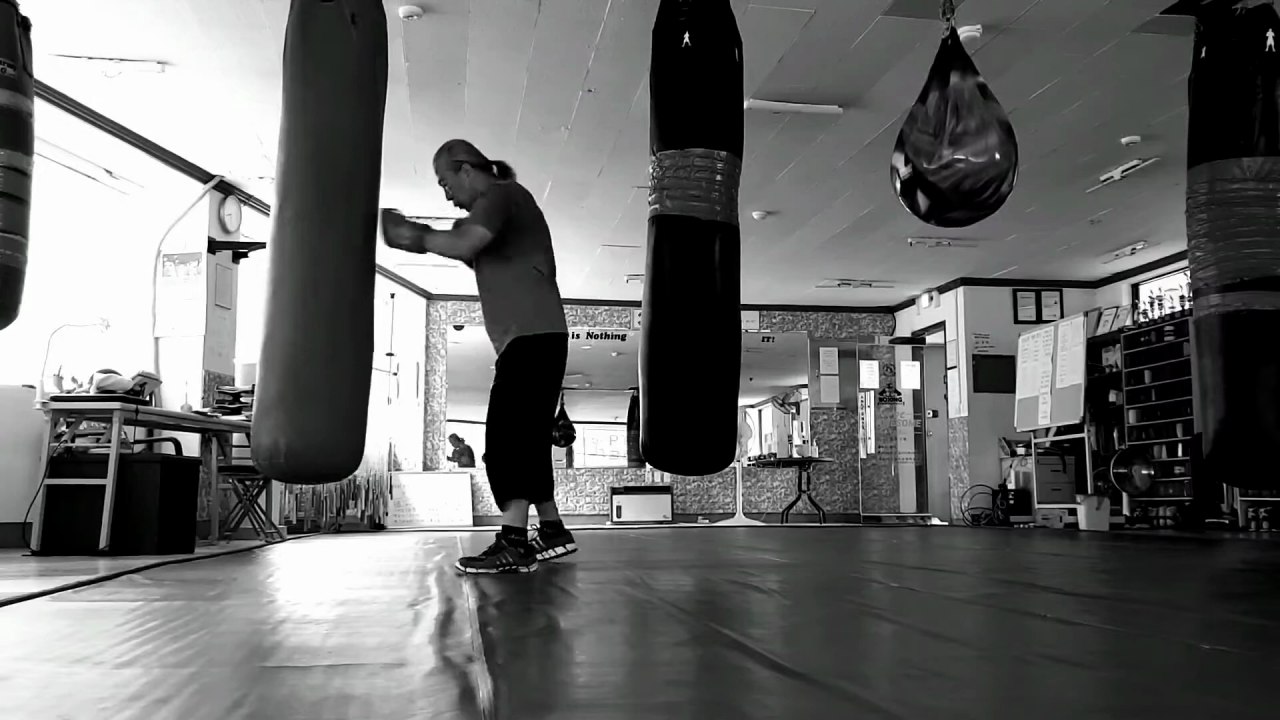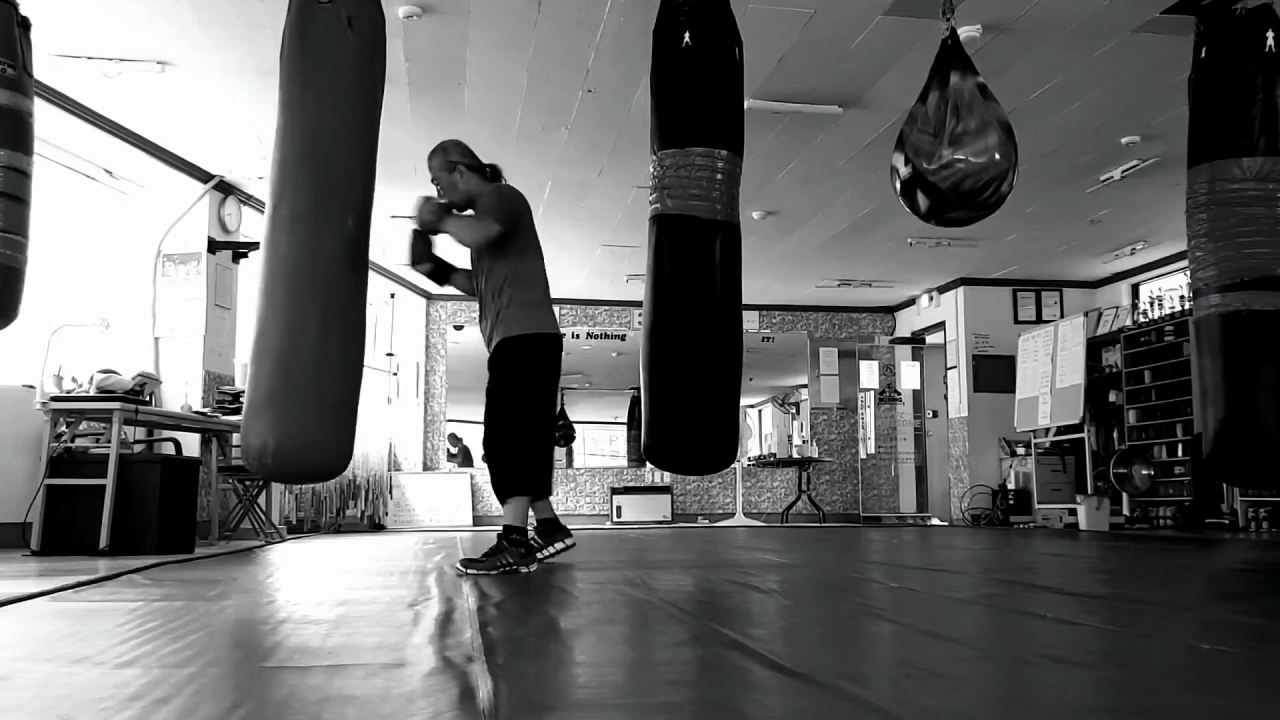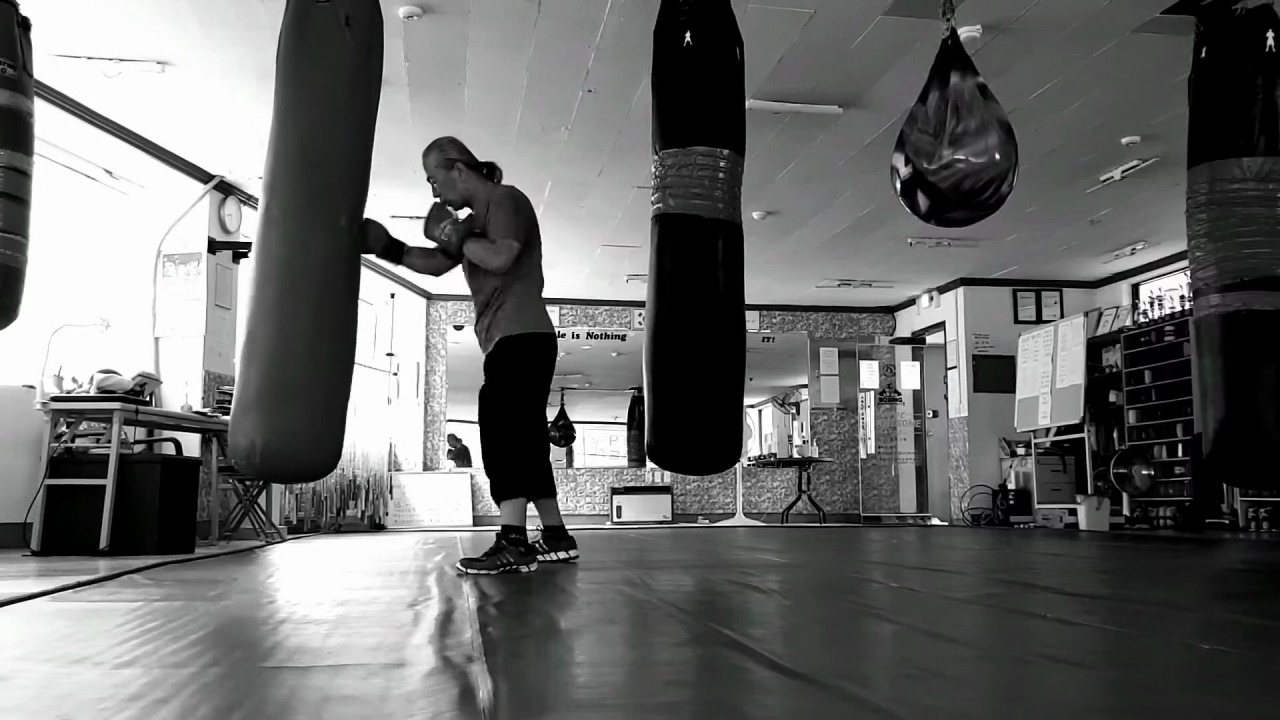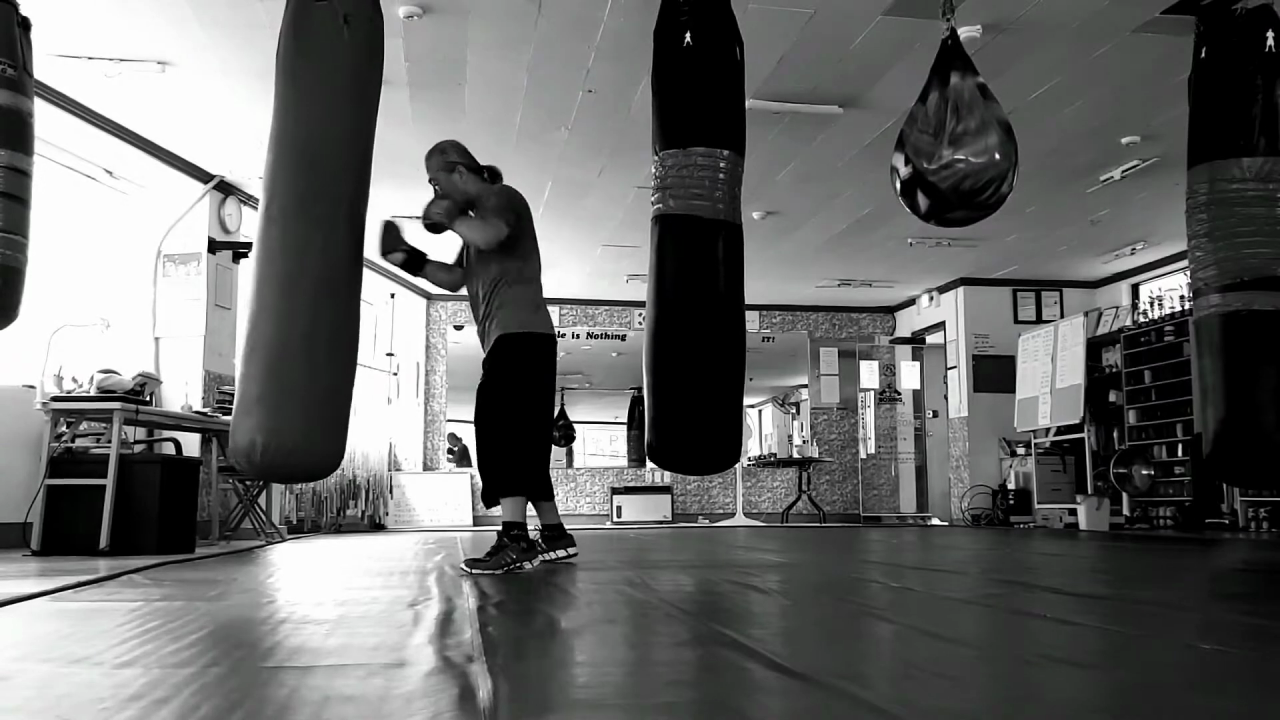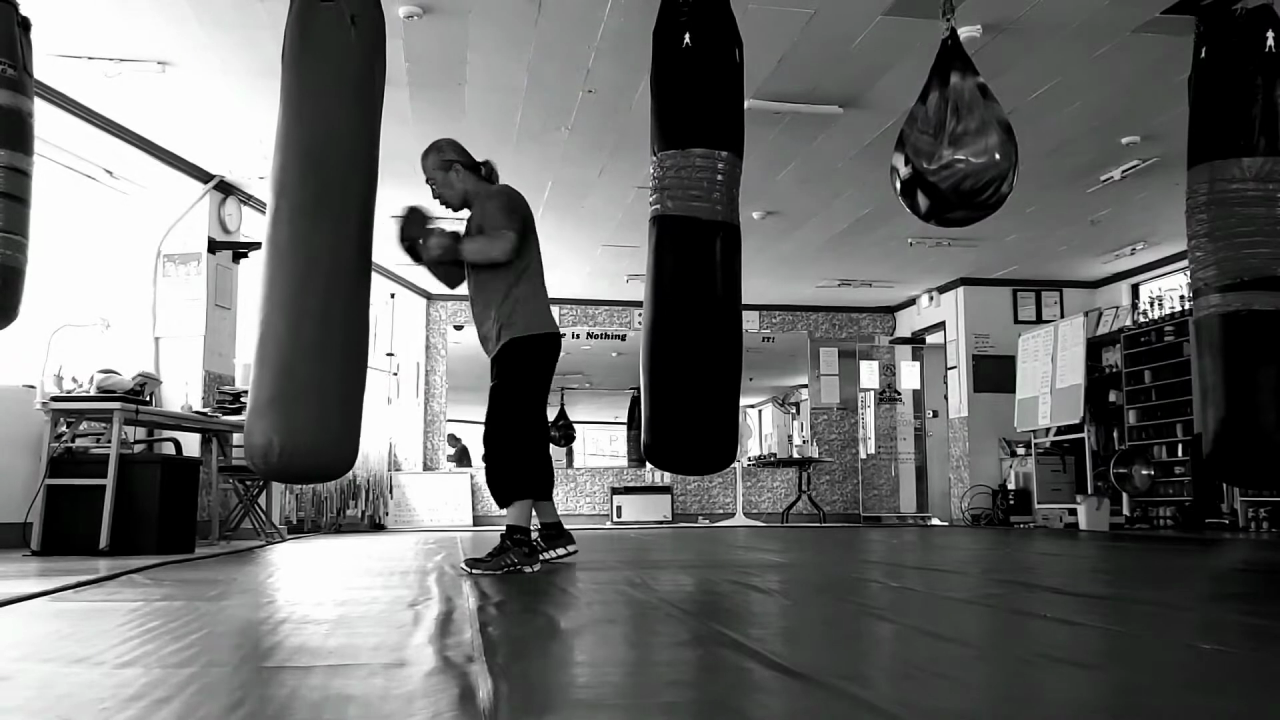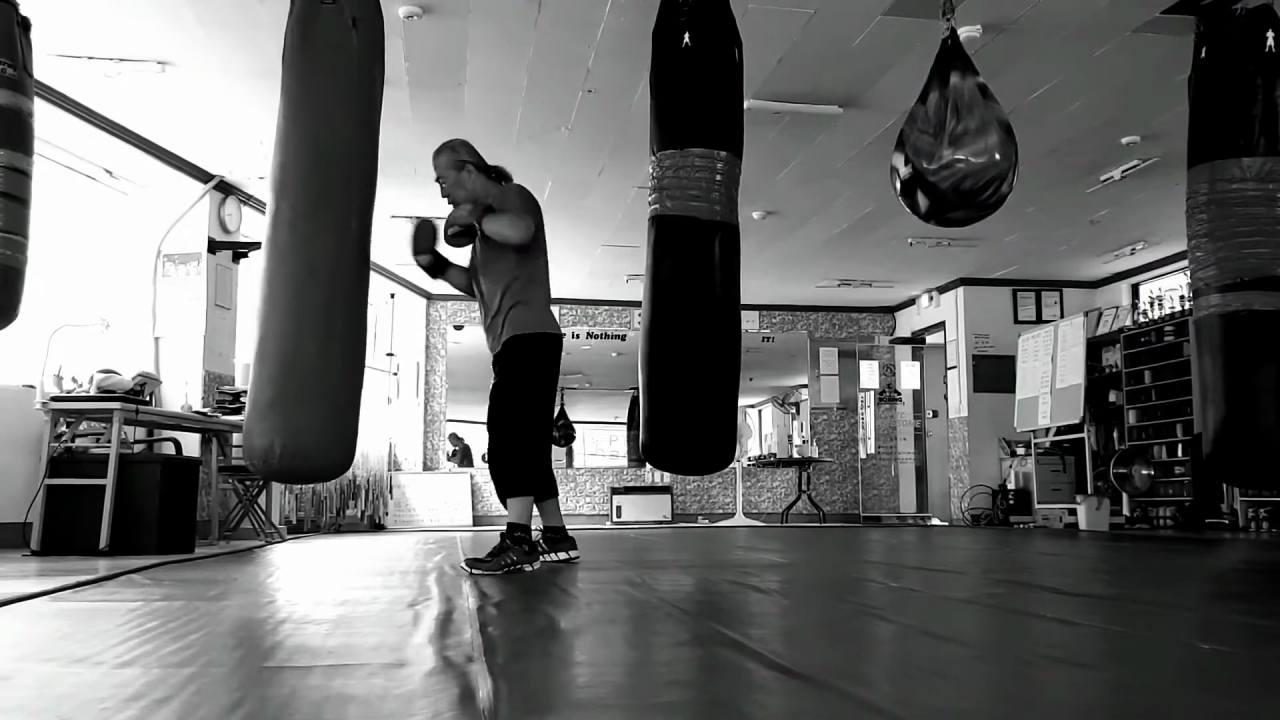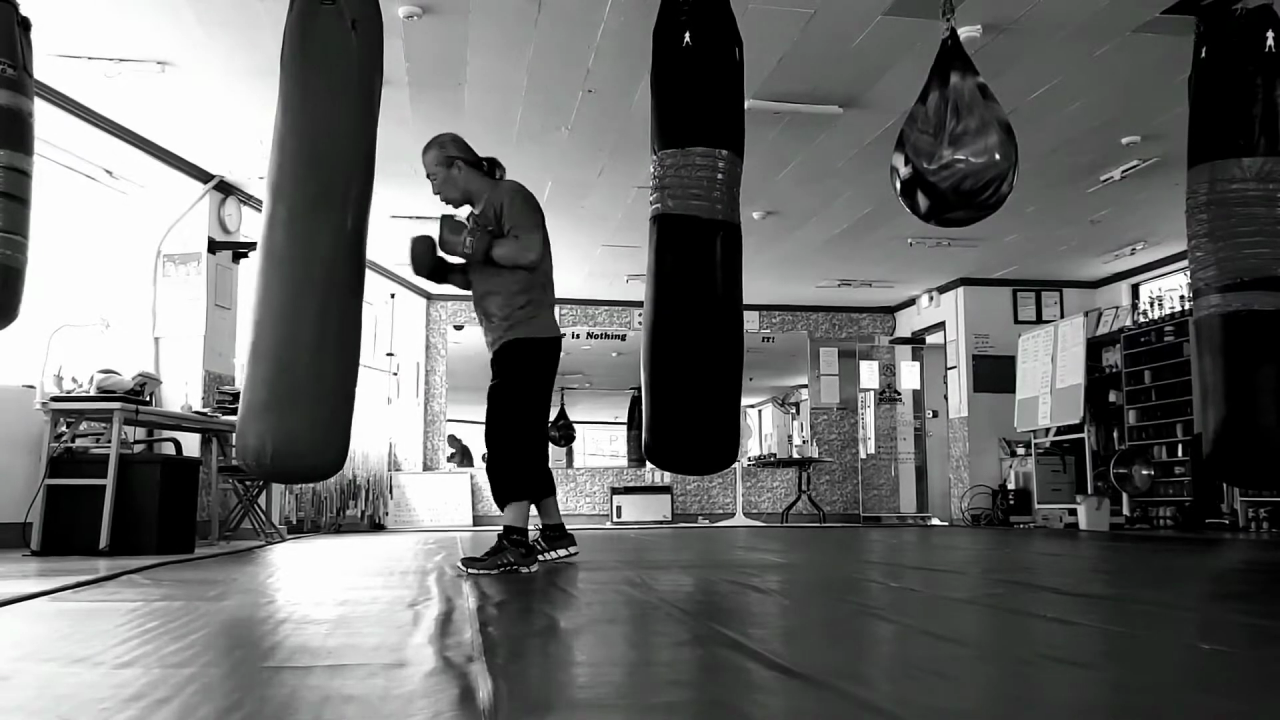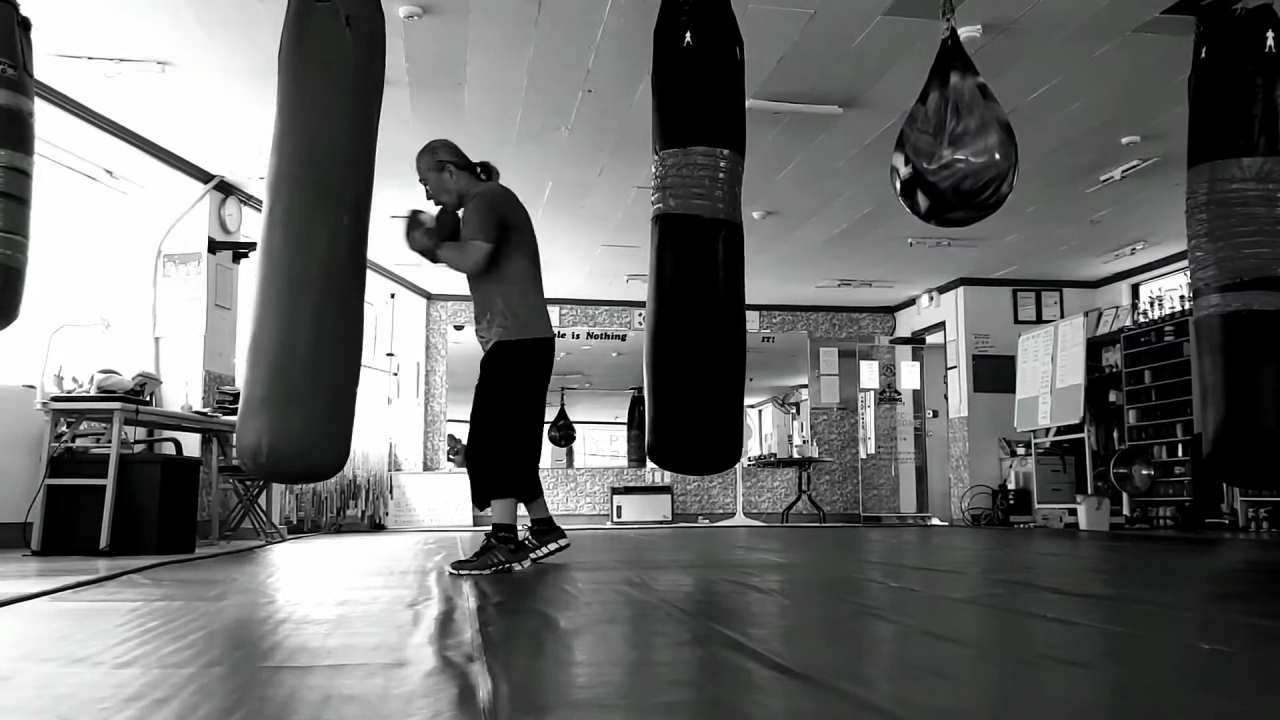
dt=0.5s
person 1, frame 1
left shoulder: (504, 194)
right shoulder: (496, 205)
left elbow: (468, 244)
right elbow: (493, 268)
left wrist: (413, 235)
left hip: (532, 339)
right hip: (525, 340)
left knee: (508, 438)
right knee: (522, 440)
left ankle: (514, 541)
right ankle: (551, 532)
person 1, frame 2
left shoulder: (503, 197)
right shoulder: (482, 215)
left elbow: (475, 237)
right elbow: (476, 286)
left wrist: (437, 219)
right wrist: (432, 266)
left hip: (526, 338)
right hip: (514, 342)
left knee: (510, 436)
right knee: (524, 438)
left ankle: (515, 542)
right ankle: (548, 527)
person 1, frame 3
left shoulder: (507, 200)
right shoulder: (478, 217)
left elbow: (499, 259)
right elbow: (438, 263)
left wrist: (454, 238)
right wrist: (388, 246)
left hip: (520, 339)
right hip: (508, 343)
left knee: (506, 438)
right knee: (523, 443)
left ankle: (512, 543)
right ankle: (554, 536)
person 1, frame 4
left shoulder: (502, 198)
right shoulder: (473, 216)
left elbow: (486, 237)
right elbow: (456, 279)
left wrist: (448, 217)
right wrist: (409, 259)
left hip: (520, 338)
right hip: (514, 341)
left knee: (500, 432)
right knee: (522, 438)
left ankle: (513, 539)
right ankle: (553, 535)
person 1, frame 5
left shoulder: (499, 199)
right shoulder: (479, 223)
left elbow: (500, 249)
right elbow: (451, 276)
left wrist: (436, 242)
right wrist: (425, 247)
left hip: (526, 338)
right hip: (512, 343)
left knee: (510, 436)
right knee: (521, 439)
left ankle: (517, 542)
right ankle: (552, 533)
person 1, frame 6
left shoulder: (512, 197)
right shoulder: (488, 214)
left elbow: (517, 233)
right elbow: (475, 285)
left wrist: (473, 220)
right wrist: (431, 261)
left hip: (528, 336)
right hip: (516, 341)
left knee: (511, 432)
right knee: (527, 437)
left ankle: (518, 540)
right ankle: (555, 536)
person 1, frame 7
left shoulder: (510, 195)
right shoulder: (480, 210)
left elbow: (529, 253)
right elbow: (478, 277)
left wrist: (472, 245)
right wrist: (437, 267)
left hip: (526, 339)
right hip: (520, 342)
left knee: (507, 436)
right knee: (525, 438)
left ankle: (515, 541)
right ankle: (553, 535)
person 1, frame 8
left shoulder: (488, 198)
right shoulder: (496, 204)
left elbow: (472, 260)
right elbow: (495, 273)
left wrist: (431, 244)
right wrist: (440, 245)
left hip: (515, 340)
right hip: (527, 341)
left knee: (491, 436)
right knee: (515, 440)
left ankle: (504, 541)
right ankle: (544, 529)
